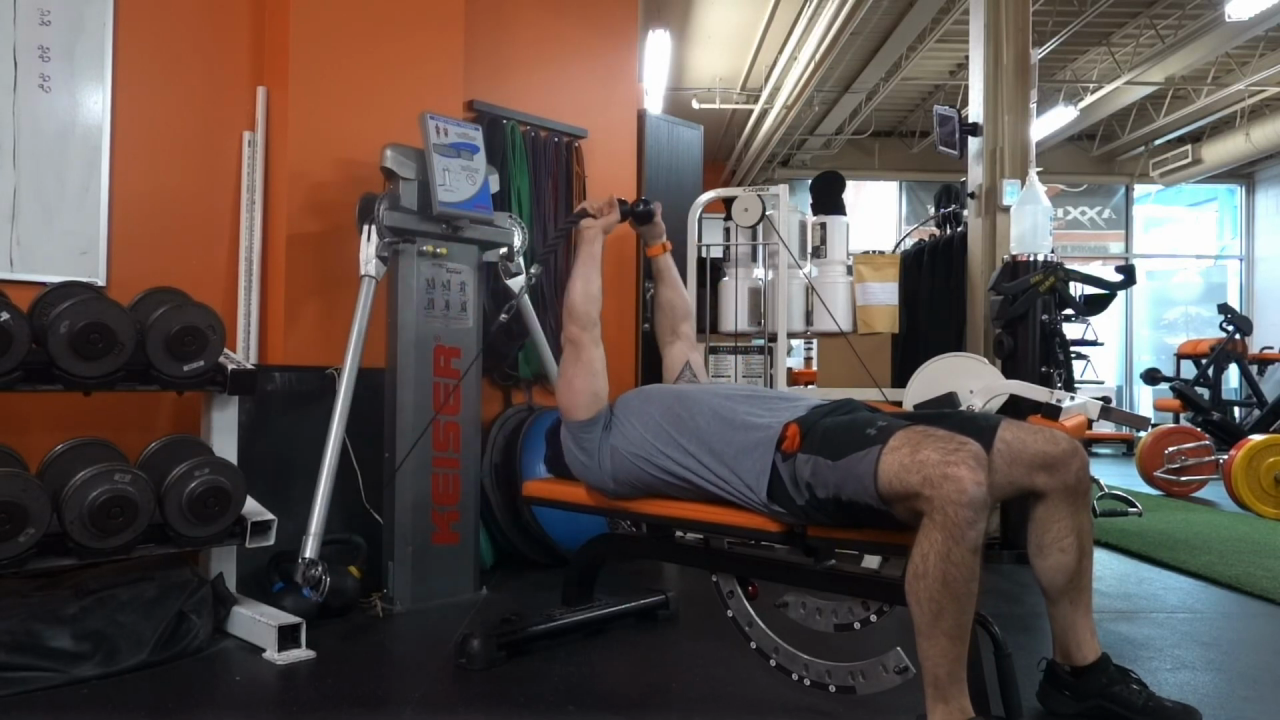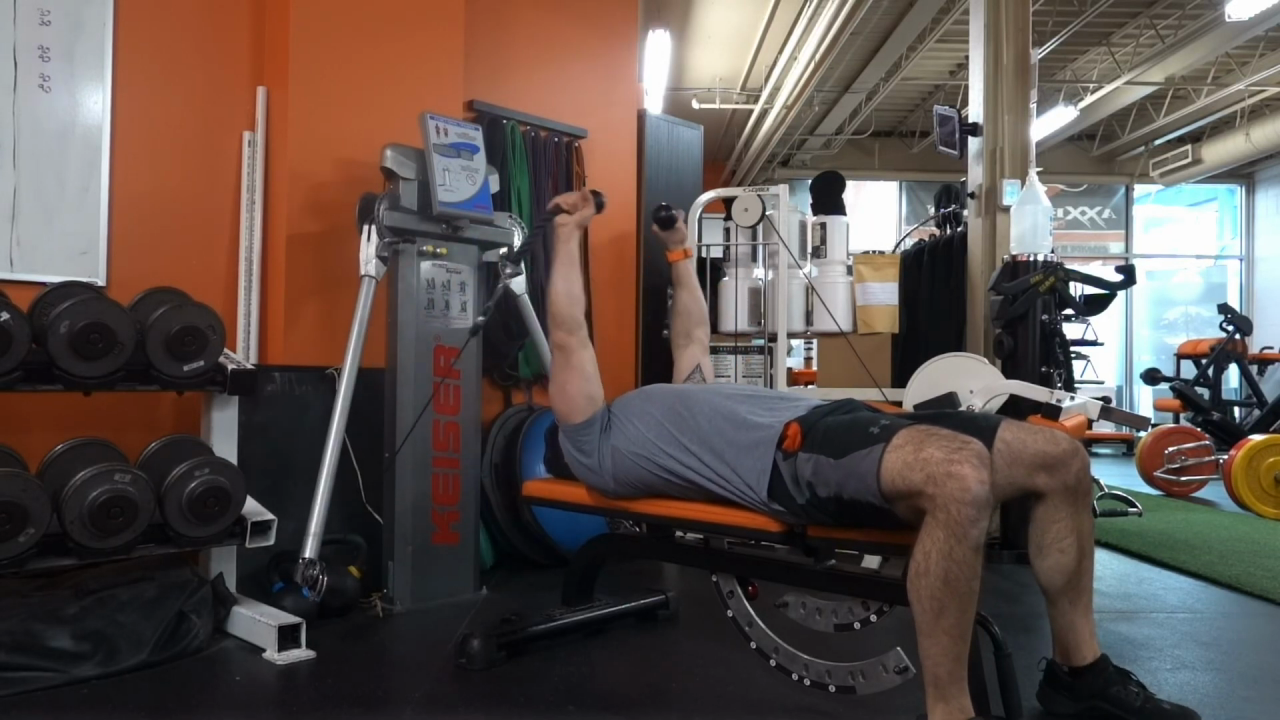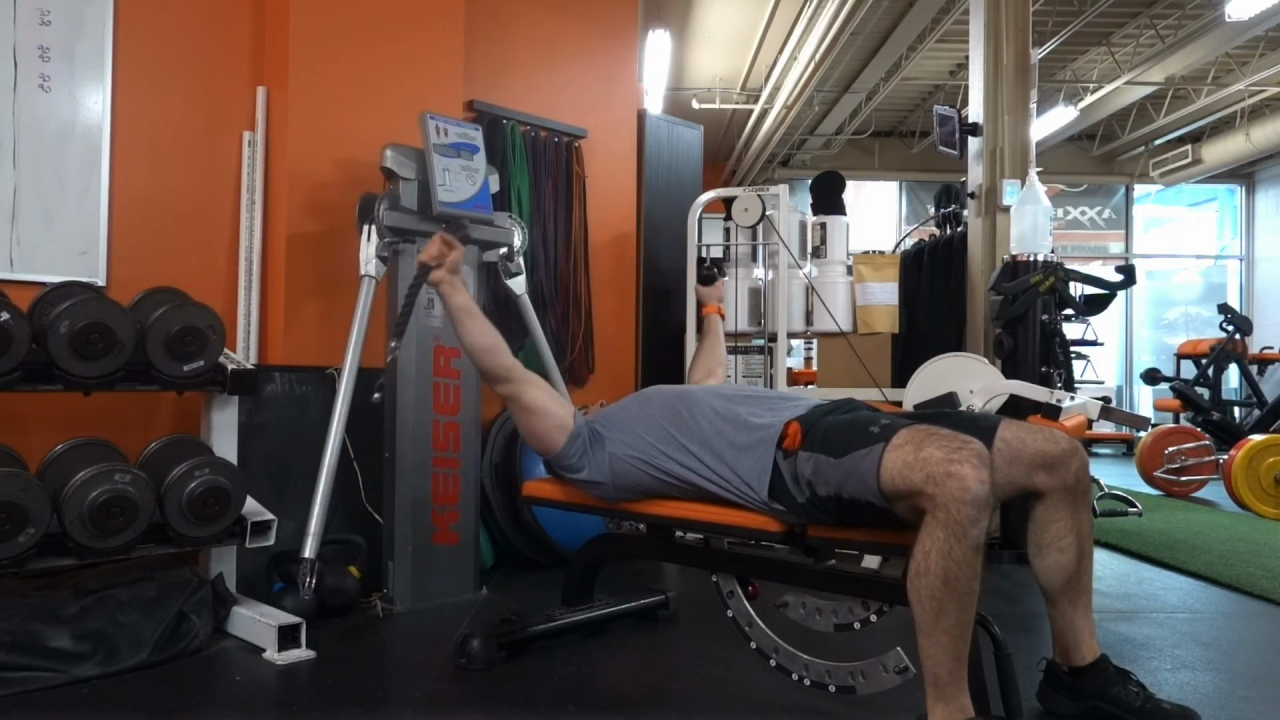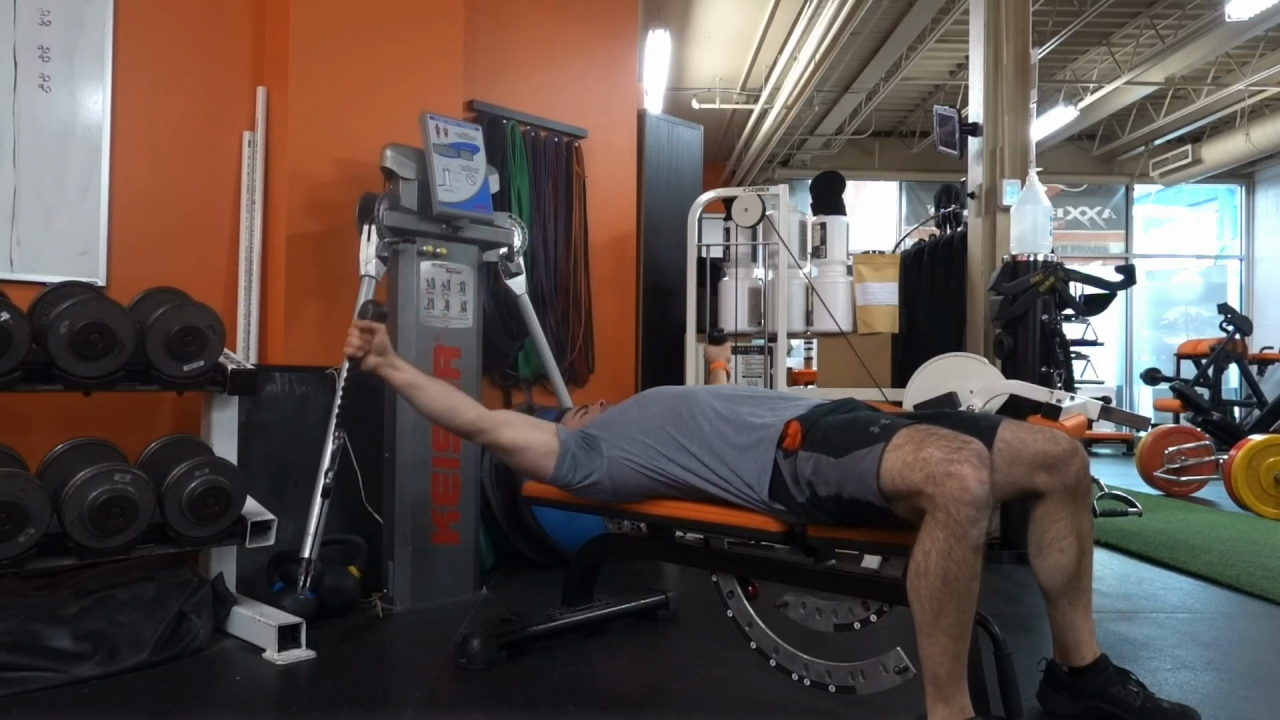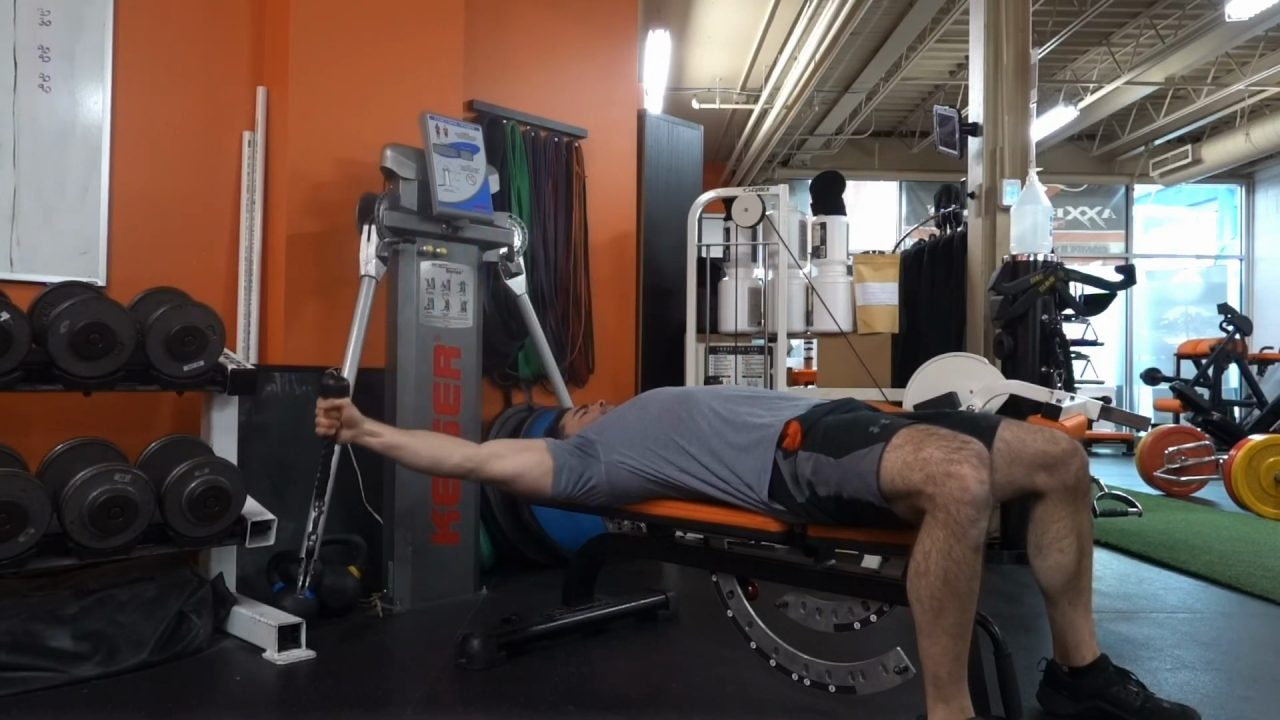
dt=0.5s
person 1, frame 1
left shoulder: (669, 403)
right shoulder: (598, 450)
left elbow: (677, 335)
right elbow: (580, 338)
left wrist: (658, 252)
right wrist: (592, 236)
right hip: (789, 456)
left knee: (1059, 459)
right knee: (958, 480)
person 1, frame 2
left shoulder: (667, 403)
right shoulder: (600, 451)
left elbow: (689, 340)
right elbow: (568, 342)
left wrist: (680, 258)
right wrist: (570, 233)
right hip: (787, 455)
left knee: (1061, 460)
right knee: (960, 479)
person 1, frame 3
left shoulder: (642, 412)
right shoulder: (591, 452)
left elbow: (707, 383)
right elbow: (509, 379)
left wrist: (712, 313)
right wrist: (450, 284)
left hip: (835, 418)
right hip: (790, 452)
left knee: (1059, 459)
right knee: (961, 478)
person 1, frame 4
left shoulder: (646, 413)
right shoulder: (588, 456)
right elbow: (487, 424)
left wrist: (719, 364)
right wrist: (390, 365)
left hip: (833, 417)
right hip: (794, 455)
left knee: (1058, 459)
right knee: (961, 479)
person 1, frame 5
left shoulder: (639, 416)
right shoulder: (584, 459)
right elbow: (480, 457)
left wrist: (718, 396)
right wrist: (365, 429)
left hip: (829, 417)
right hip: (793, 455)
left knee: (1057, 458)
right knee: (961, 477)
